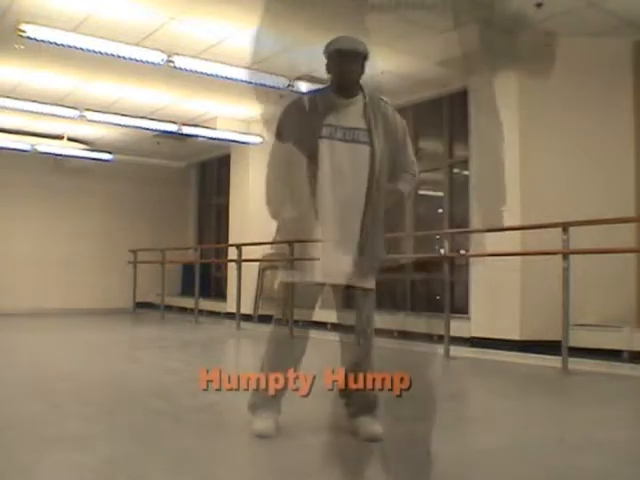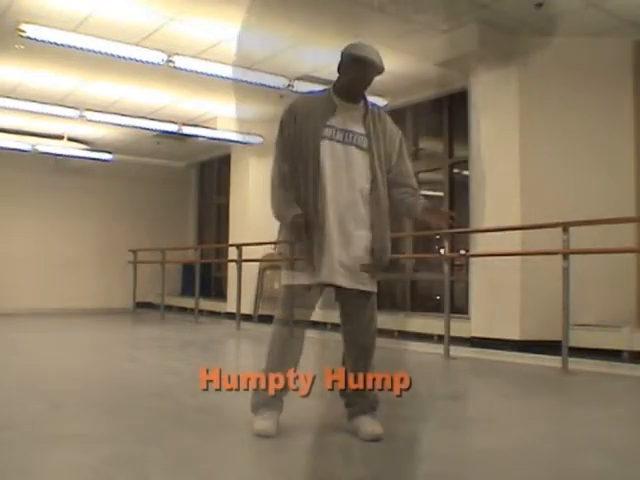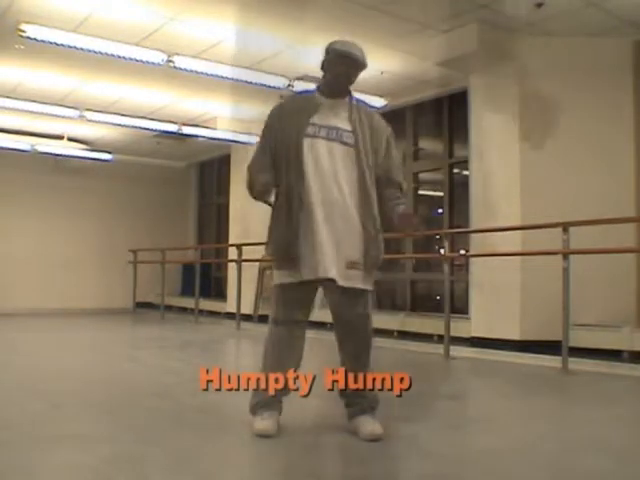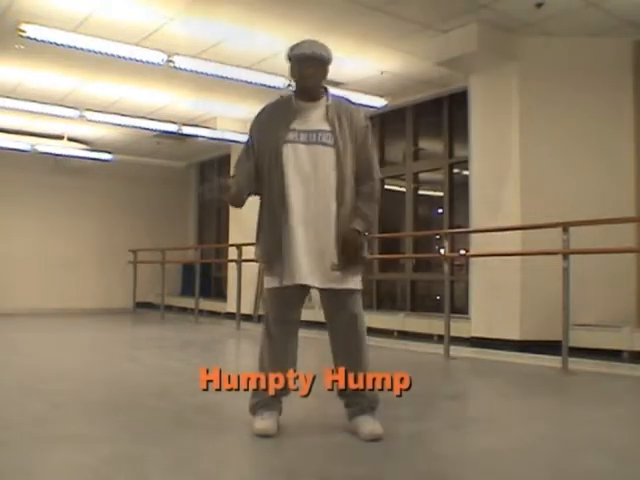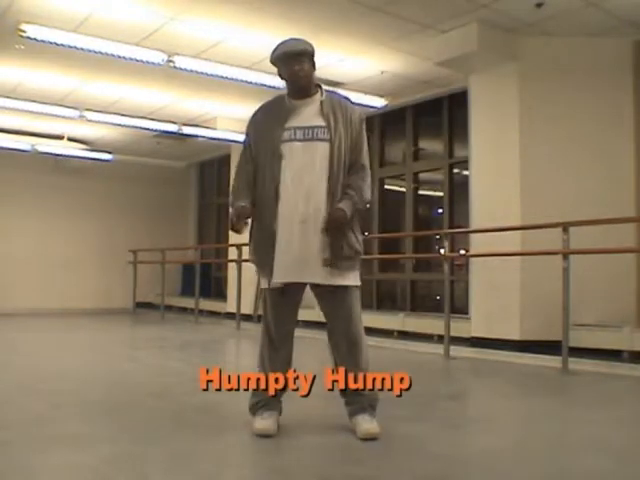
dt=0.2s
person 1, frame 1
left shoulder: (387, 118)
right shoulder: (302, 111)
left elbow: (406, 169)
right elbow: (280, 171)
left wrist: (400, 189)
right wrist: (287, 219)
left hip: (359, 240)
right hip: (309, 237)
left knee: (360, 329)
right knee: (290, 324)
left ankle: (360, 408)
right ankle: (266, 404)
person 1, frame 2
left shoulder: (384, 127)
right shoulder: (302, 111)
left elbow: (398, 184)
right elbow: (282, 170)
left wrist: (421, 210)
right wrist: (291, 212)
left hip: (360, 244)
right hip: (310, 240)
left knee: (361, 332)
right knee: (290, 324)
left ankle: (360, 408)
right ankle: (267, 404)
person 1, frame 3
left shoulder: (371, 123)
right shoulder: (288, 112)
left elbow: (388, 180)
right elbow: (264, 163)
left wrist: (400, 211)
right wrist: (261, 185)
left hip: (352, 242)
right hip: (298, 237)
left knee: (356, 330)
right knee: (286, 325)
left ankle: (360, 406)
right ankle: (266, 403)
person 1, frame 4
left shoulder: (352, 118)
right shoulder: (269, 118)
left elbow: (368, 180)
right elbow: (249, 169)
left wrist: (360, 224)
right wrist: (235, 189)
left hip: (338, 244)
right hip: (285, 242)
left knee: (349, 328)
right knee: (278, 327)
left ankle: (360, 406)
right ankle: (267, 403)
person 1, frame 5
left shoulder: (346, 113)
right shoulder: (264, 118)
left elbow: (359, 171)
right elbow: (247, 173)
left wrist: (347, 207)
right wrist: (242, 205)
left hip: (333, 239)
right hip: (279, 240)
left knee: (347, 327)
right knee: (276, 328)
left ankle: (360, 405)
right ankle: (266, 403)
